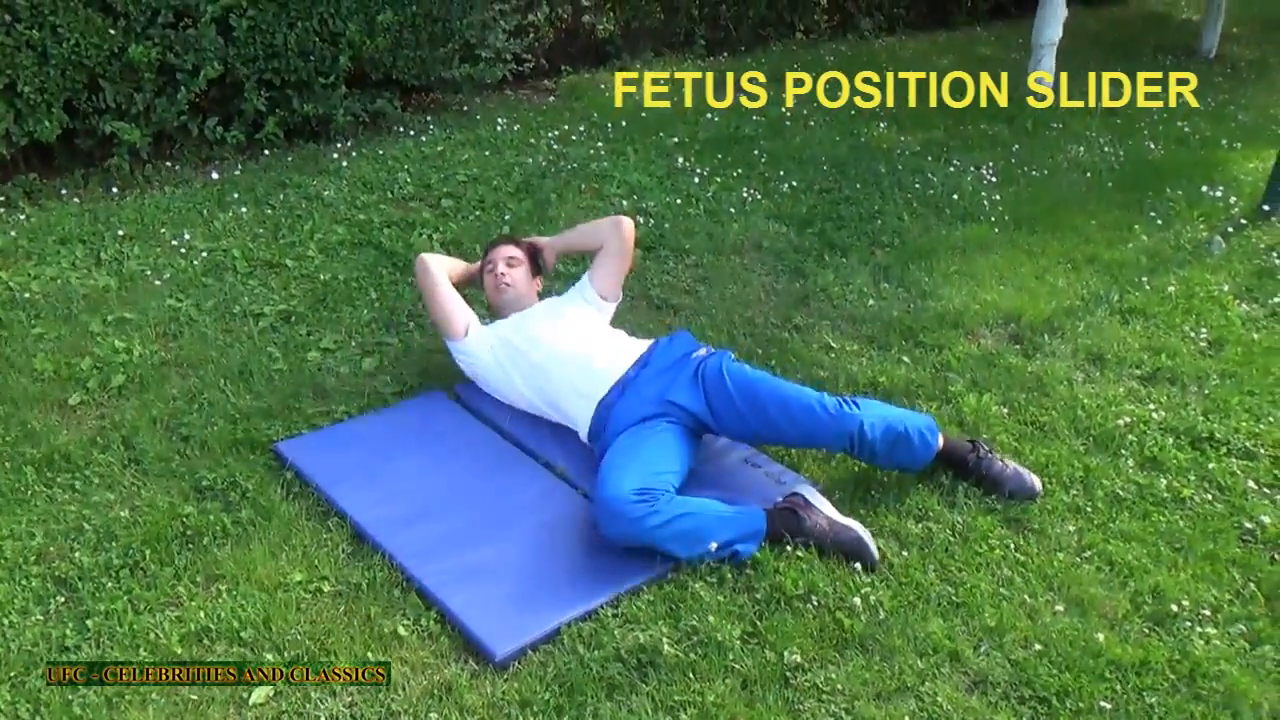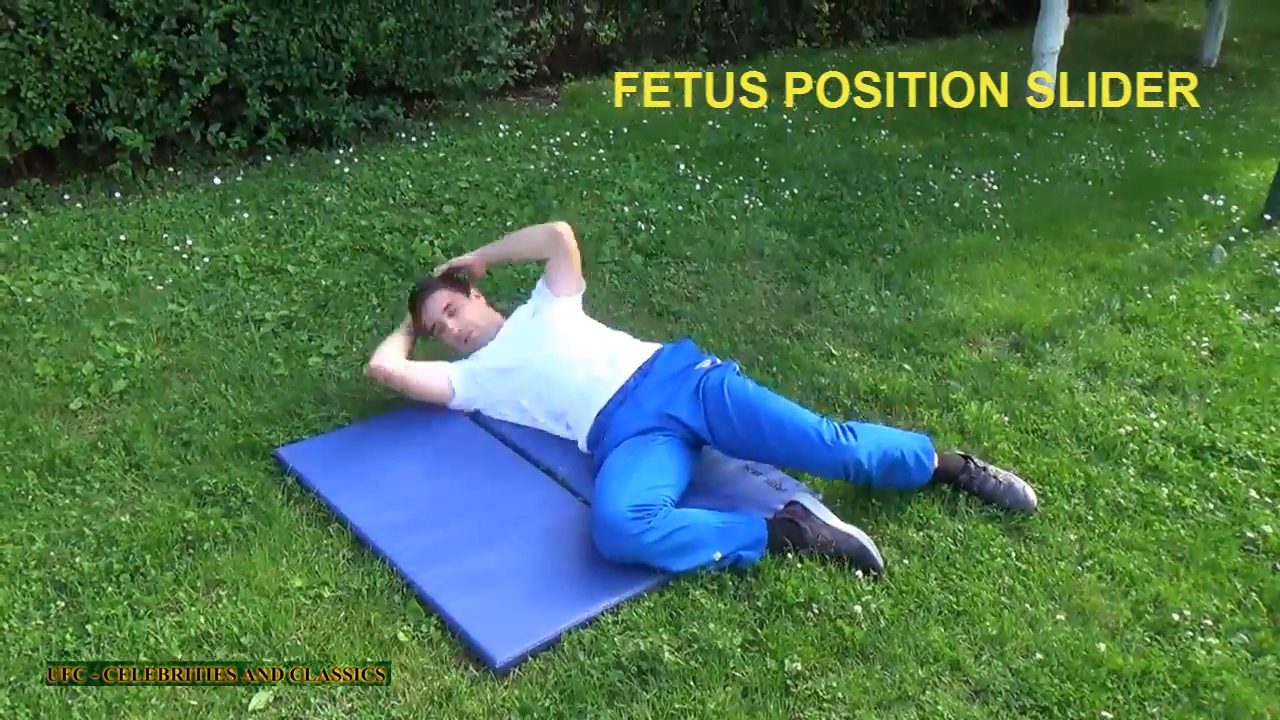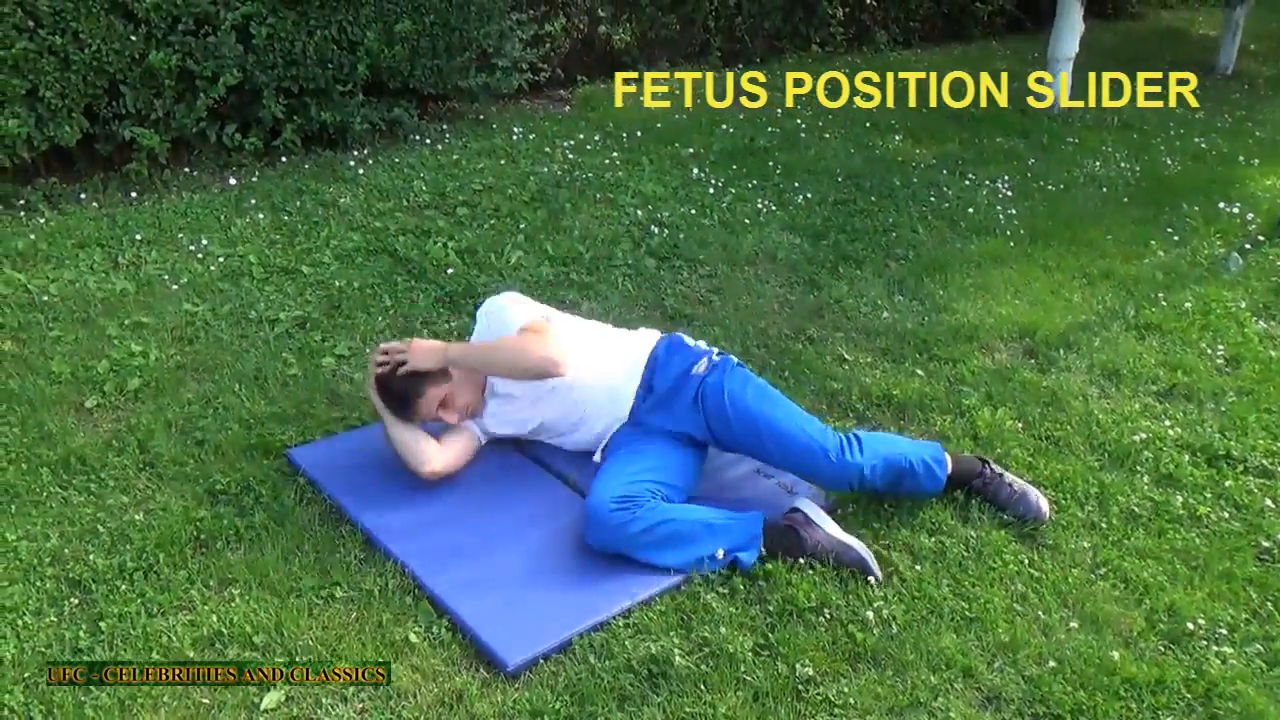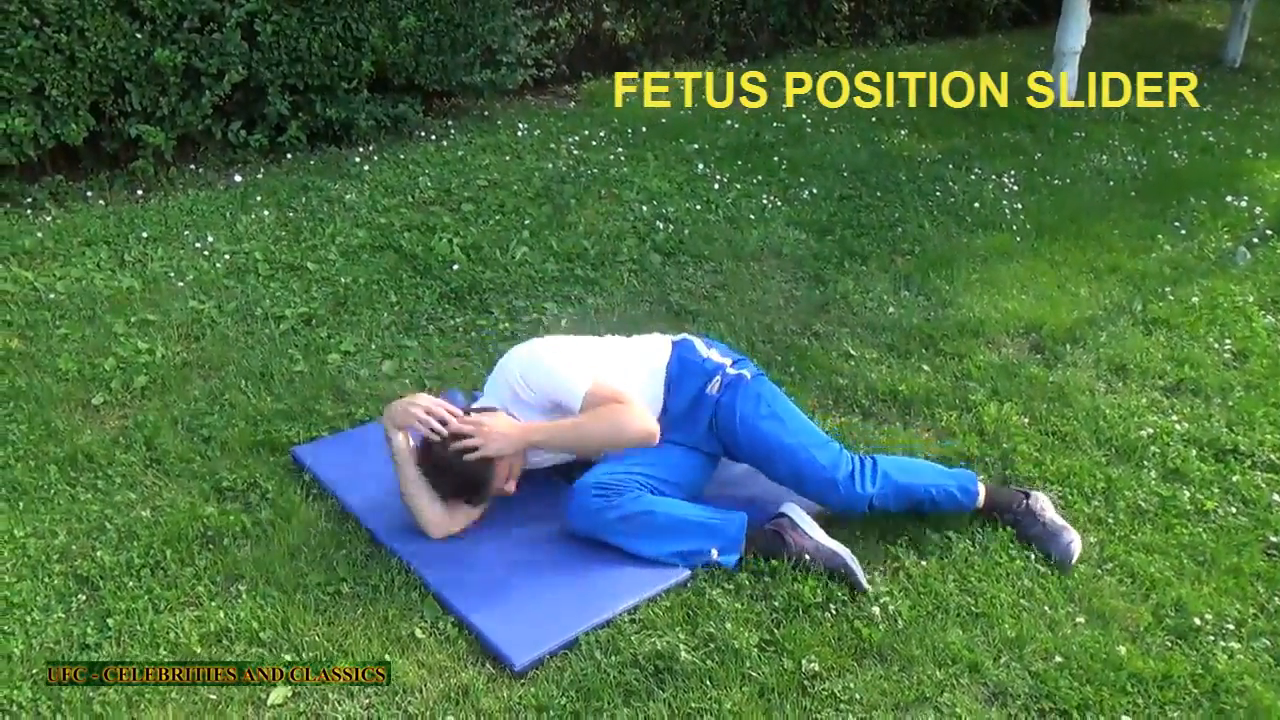
dt=0.5s
person 1, frame 1
left shoulder: (575, 302)
right shoulder: (481, 350)
left elbow: (621, 227)
right elbow: (428, 265)
left wrist: (547, 244)
right wrist: (475, 266)
left hip: (676, 366)
right hip: (625, 423)
left knee: (833, 417)
right knee: (621, 511)
left ankle: (960, 453)
right ankle: (785, 523)
person 1, frame 2
left shoulder: (545, 308)
right shoulder: (467, 379)
left elbow: (559, 235)
right elbow: (384, 365)
left wrist: (473, 259)
right wrist: (412, 322)
left hip: (676, 375)
right hip: (627, 434)
left knee: (831, 446)
right knee: (618, 528)
left ankle: (951, 466)
right ankle: (786, 532)
person 1, frame 3
left shoulder: (497, 314)
right shoulder: (477, 415)
left elbow: (551, 358)
right elbow: (429, 463)
left wrist: (447, 356)
right wrist: (382, 400)
left hip: (675, 375)
right hip: (638, 436)
left knee: (831, 456)
right knee: (606, 518)
left ankle: (967, 470)
right ankle: (785, 536)
person 1, frame 4
left shoulder: (525, 372)
right shoulder: (479, 445)
left elbow: (637, 424)
right elbow: (440, 524)
left wrist: (525, 435)
right wrist: (396, 429)
left hip: (694, 382)
right hip: (673, 447)
left knee: (844, 480)
right knee: (589, 505)
left ankle: (1006, 500)
right ankle: (768, 537)
